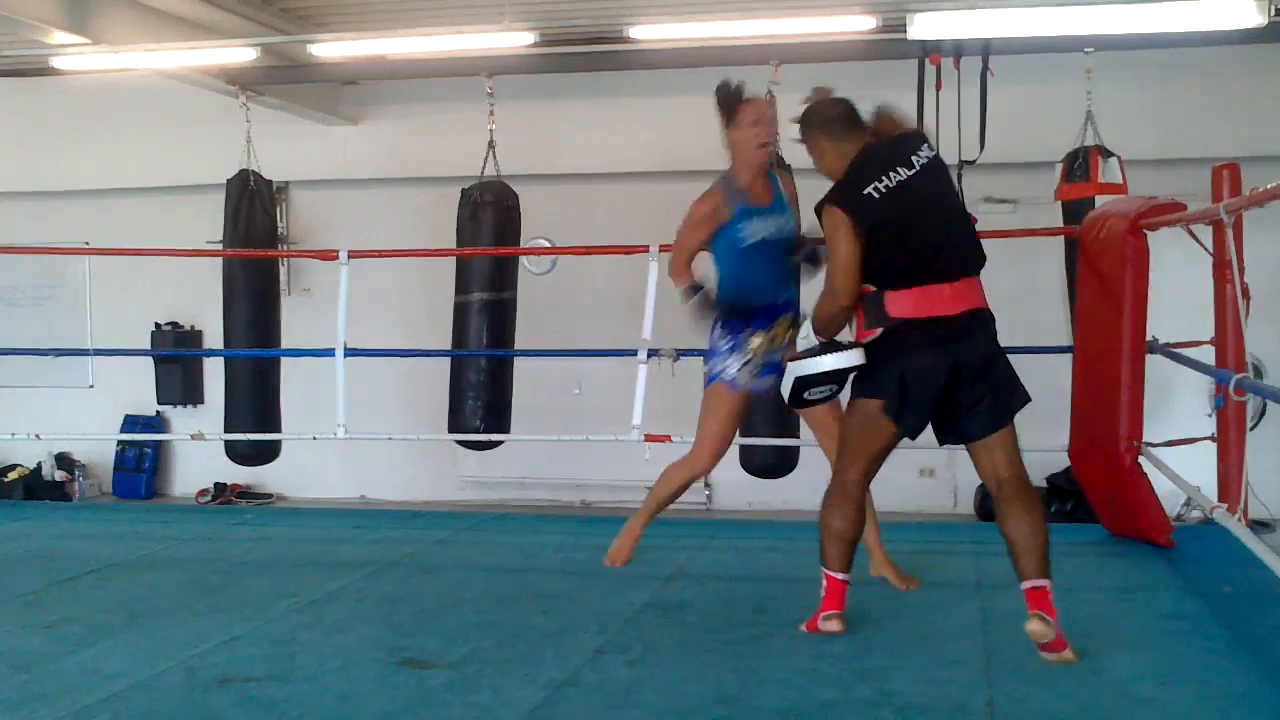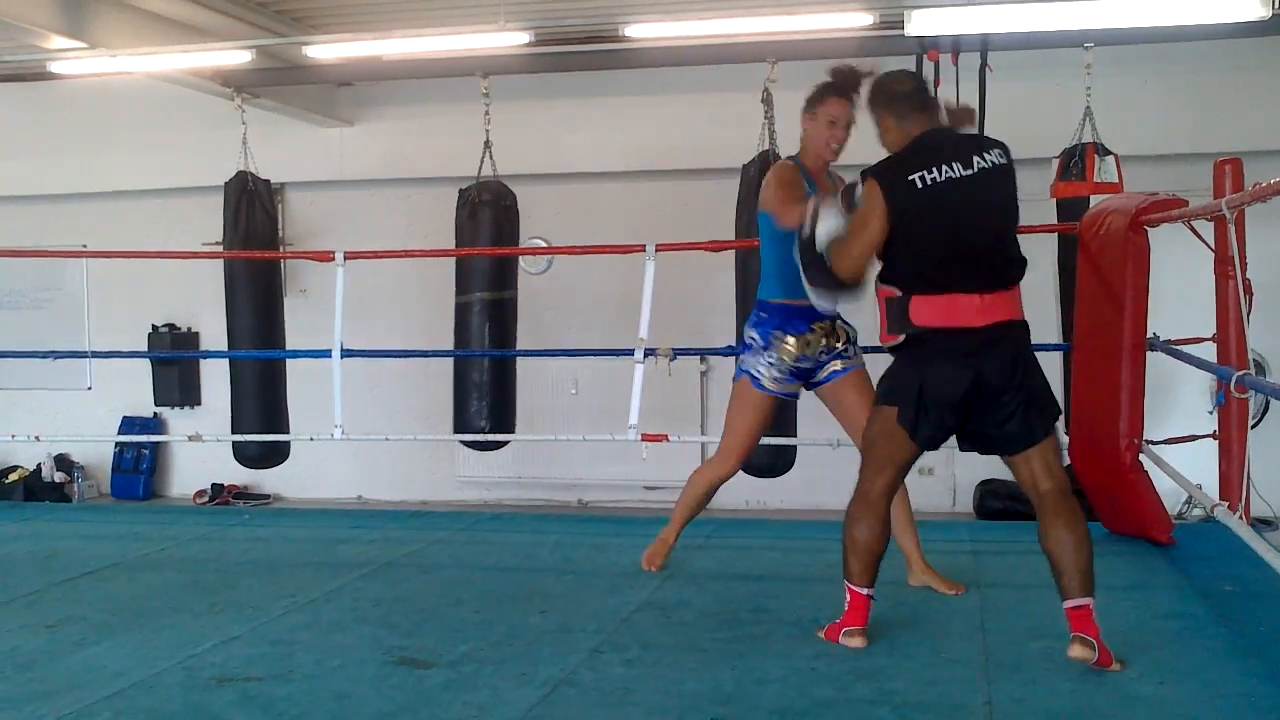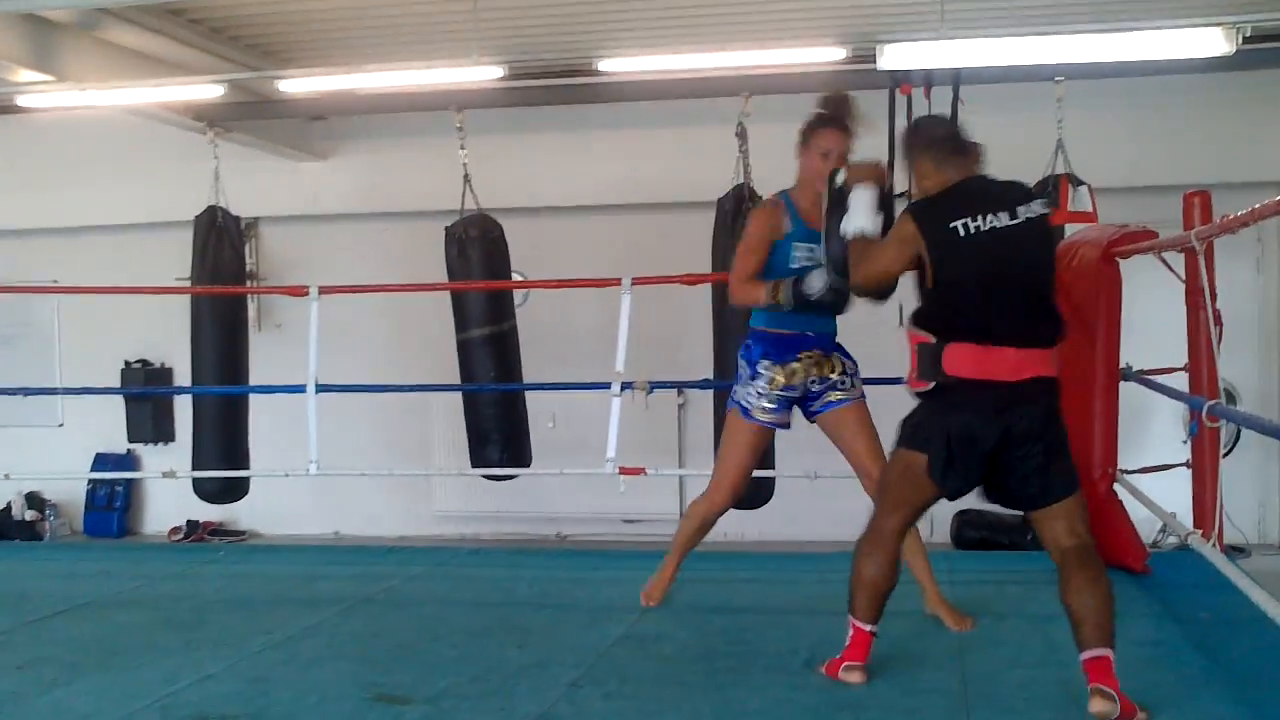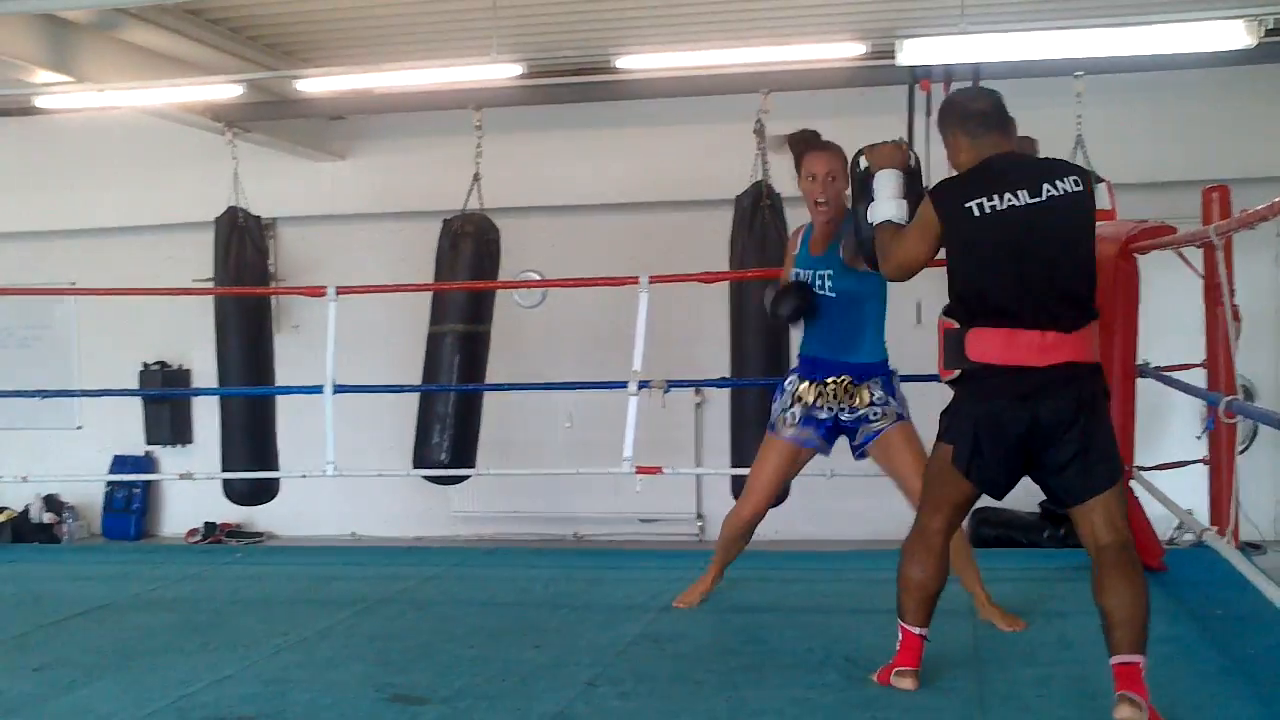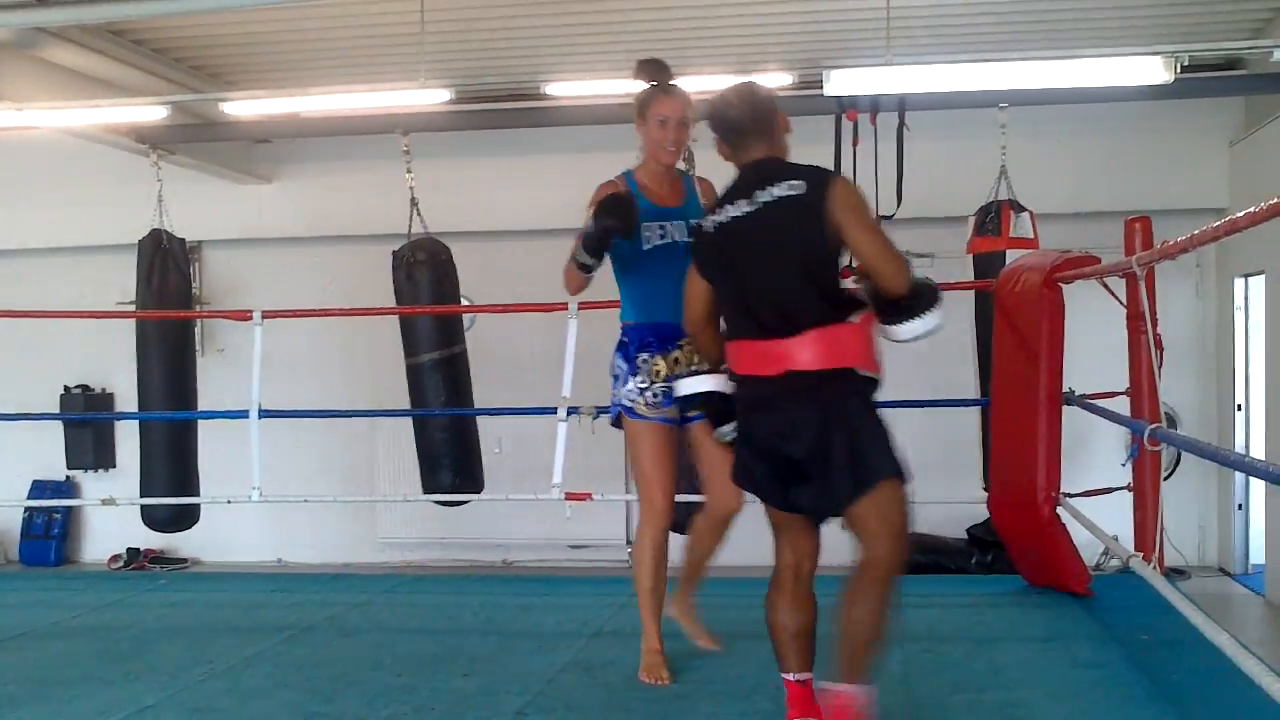
dt=1s
person 1, frame 1
left shoulder: (841, 204)
right shoulder: (917, 148)
left elbow: (840, 301)
left wrist: (812, 335)
left hip: (902, 346)
right hip: (970, 336)
left knee: (849, 478)
right knee: (1008, 480)
left ankle: (830, 607)
right ankle: (1042, 610)
person 1, frame 2
left shoulder: (889, 178)
right shoulder: (996, 154)
left elbow: (848, 267)
left wrist: (825, 246)
left hip: (928, 355)
right hip: (1003, 348)
left knee: (875, 489)
right knee: (1050, 489)
left ankle: (853, 619)
right ankle: (1084, 629)
person 1, frame 3
left shoulder: (929, 219)
right shoulder: (1034, 204)
left elbow: (862, 275)
left hip: (958, 403)
right hip: (1035, 403)
left knee: (886, 525)
right knee: (1074, 546)
left ankle: (854, 655)
person 1, frame 4
left shoulder: (949, 199)
right shoulder: (1077, 180)
left elbow: (893, 262)
left wrist: (886, 179)
left hip: (990, 389)
right hip: (1072, 387)
left knee: (932, 524)
right knee: (1111, 541)
left ankle: (906, 661)
person 1, frame 5
left shoulder: (712, 224)
right shoulder: (824, 189)
left elbow: (699, 324)
right elbow: (896, 281)
right wrist: (889, 287)
left hip: (761, 404)
right hip: (828, 395)
left knee: (795, 561)
right knee: (885, 550)
person 2, frame 1
left shoulder: (783, 181)
right shoulder: (720, 198)
left elbow: (792, 245)
right elbow: (679, 259)
right wrist: (701, 300)
left hip: (789, 326)
right hip: (742, 336)
left knee: (840, 442)
right knee: (706, 457)
left ankle: (877, 557)
right ankle: (633, 529)
person 2, frame 2
left shoulder: (830, 179)
right shoulder: (786, 176)
right elbow: (799, 215)
left hip: (826, 329)
right hip: (775, 330)
right knee: (731, 459)
left ankle: (918, 565)
right ankle: (668, 537)
person 2, frame 3
left shoulder: (840, 214)
right shoulder: (770, 213)
right elbow: (740, 290)
right wrist: (799, 292)
left hip: (825, 362)
right hip: (765, 363)
left knee: (878, 477)
right knee: (723, 492)
left ankle: (933, 597)
right ankle: (669, 569)
person 2, frame 4
right shoulder: (797, 240)
right wrist: (785, 303)
left hip: (870, 387)
right hip: (808, 385)
right knee: (751, 503)
left ankle: (983, 600)
right ankle: (713, 573)
person 2, frame 5
left shoulder: (702, 192)
right shoulder: (615, 194)
right elbow: (574, 284)
right wrist: (590, 248)
left hip: (701, 353)
right hip: (644, 357)
left knee: (726, 499)
right knee: (660, 508)
left ankle: (680, 597)
right ankle: (651, 641)
